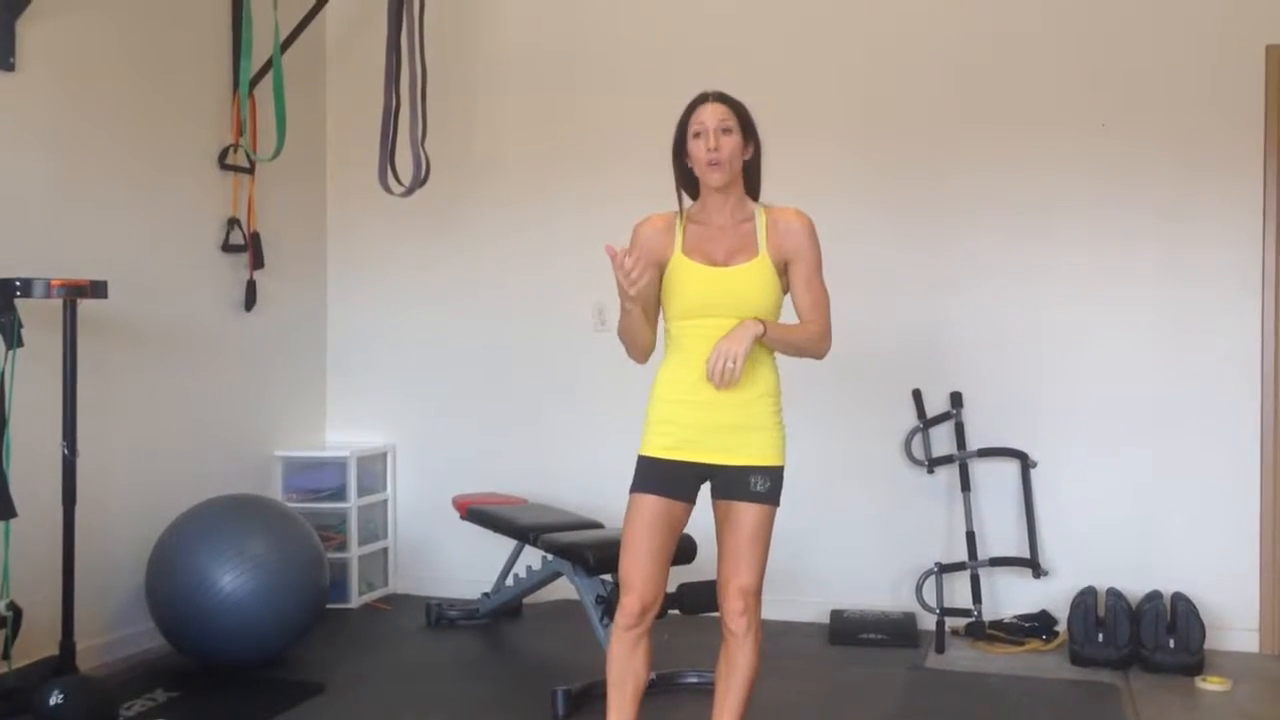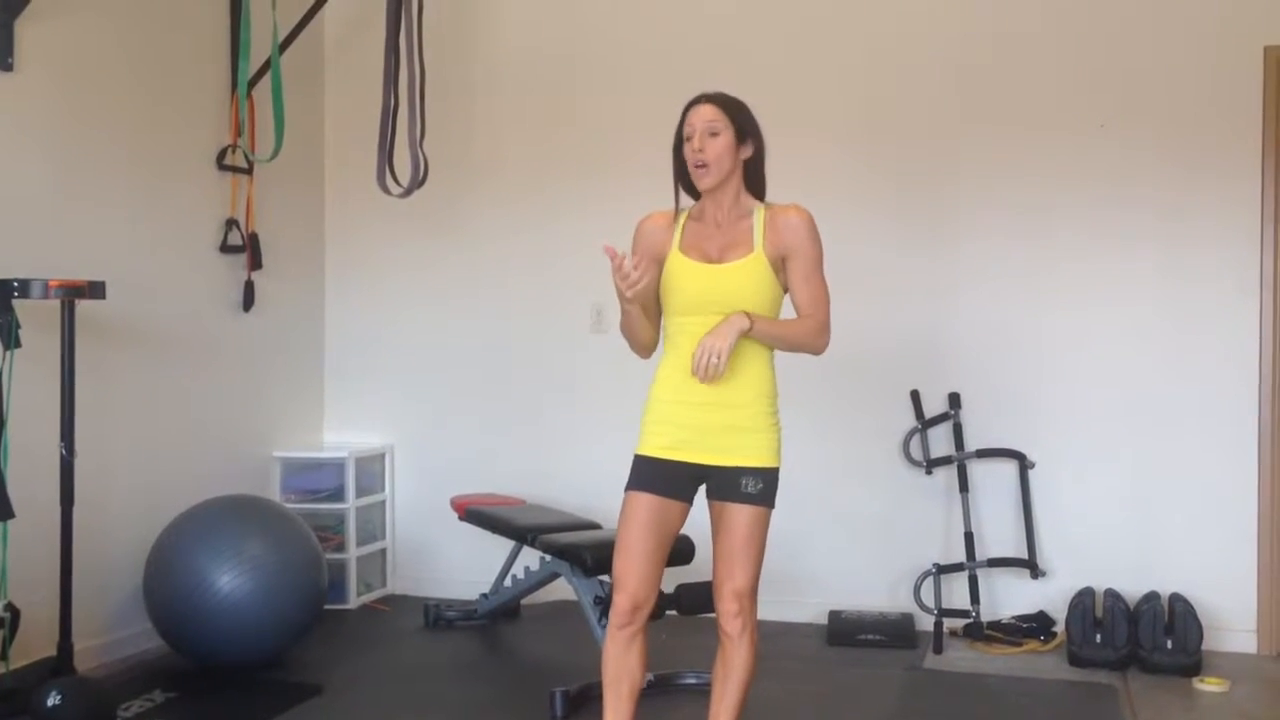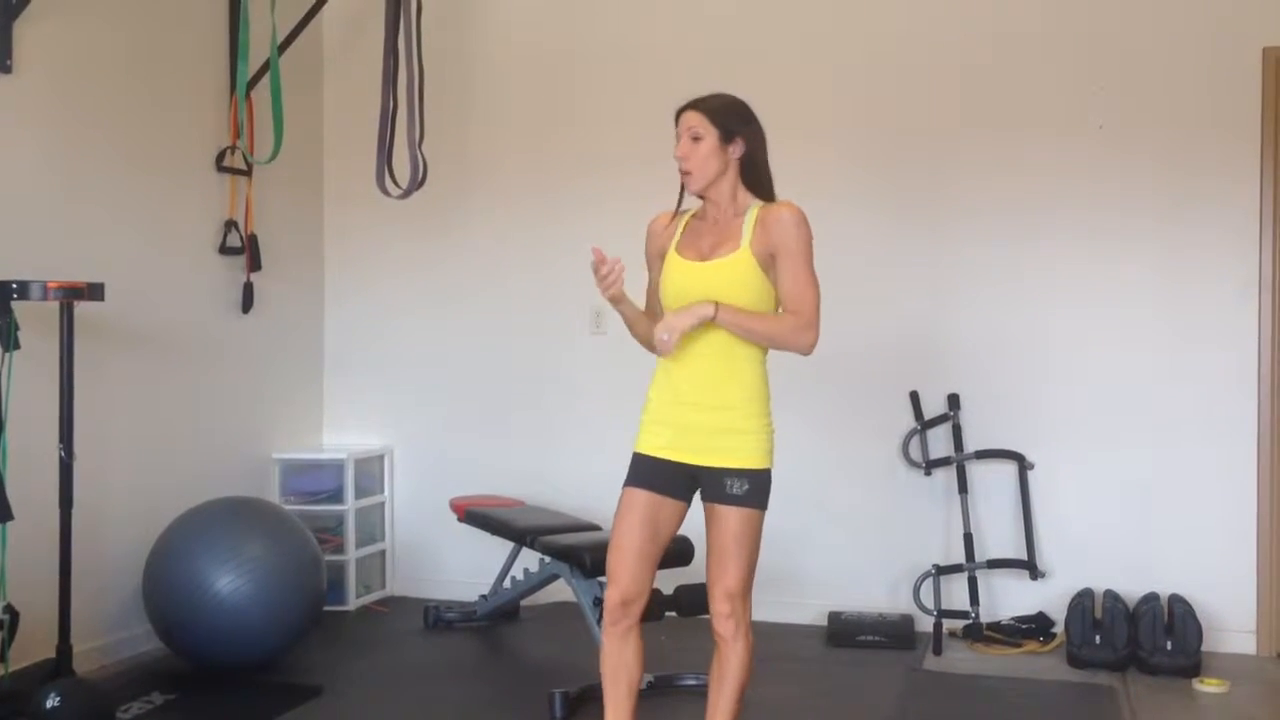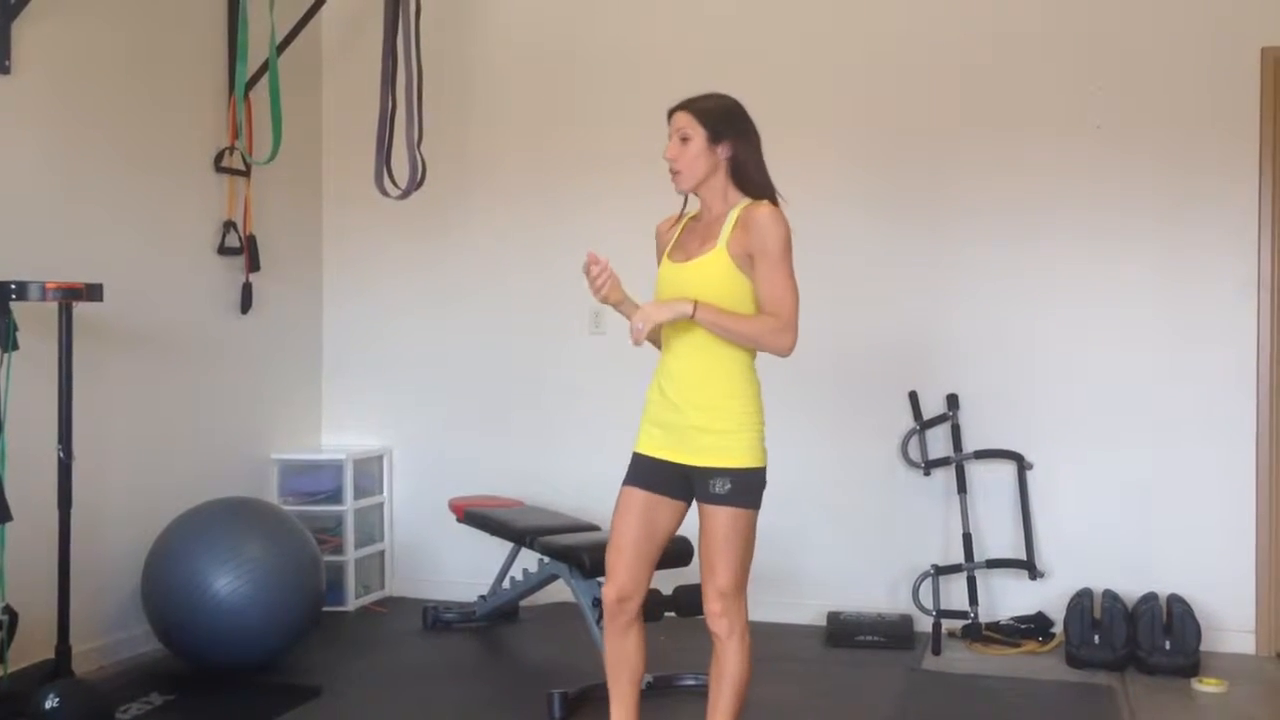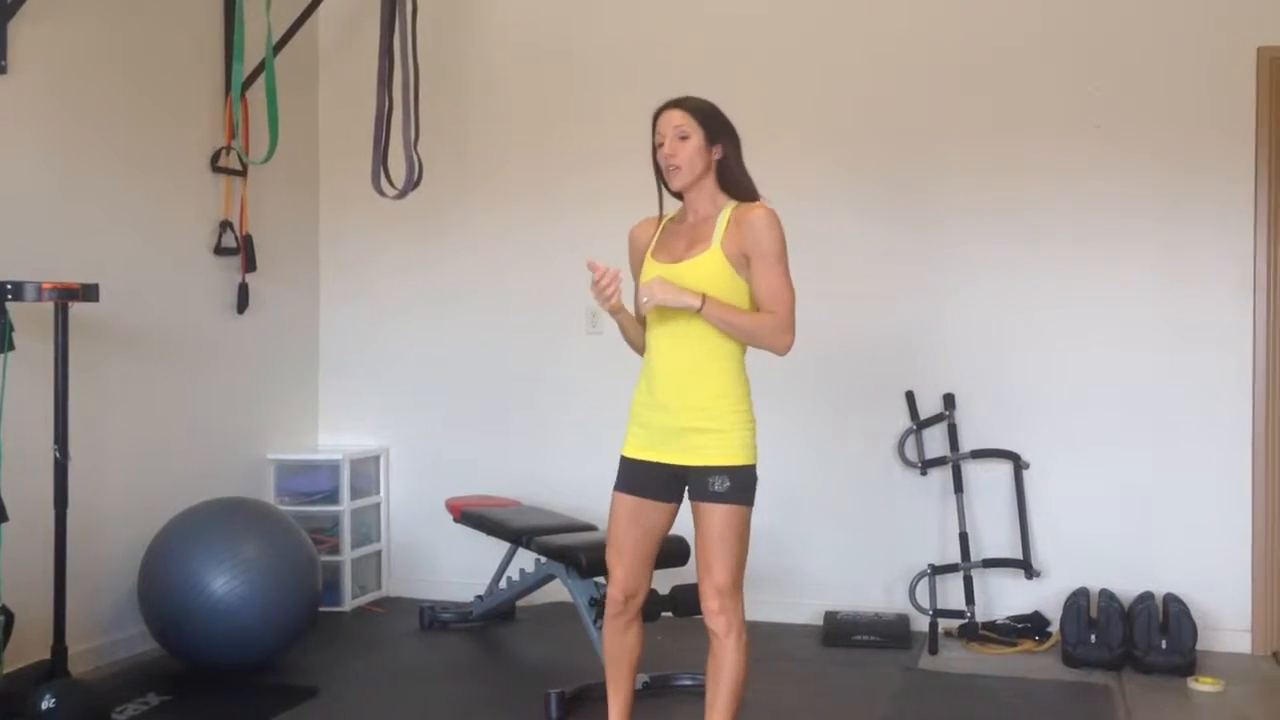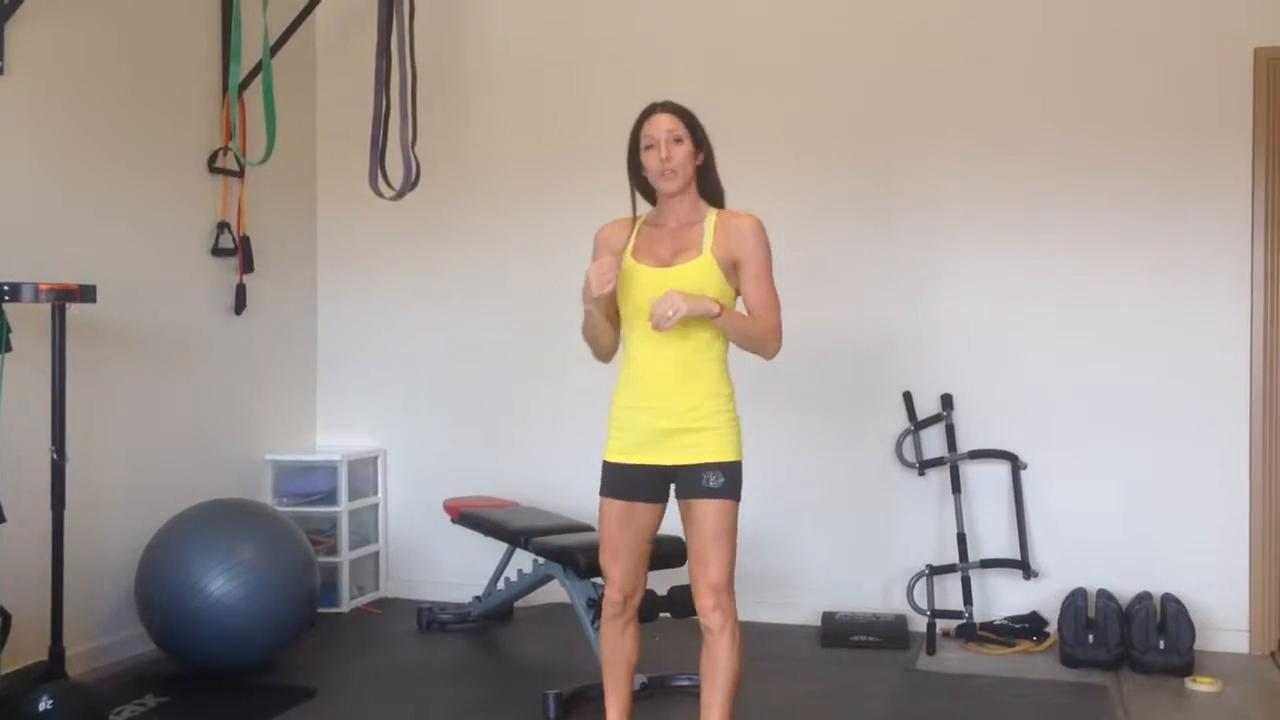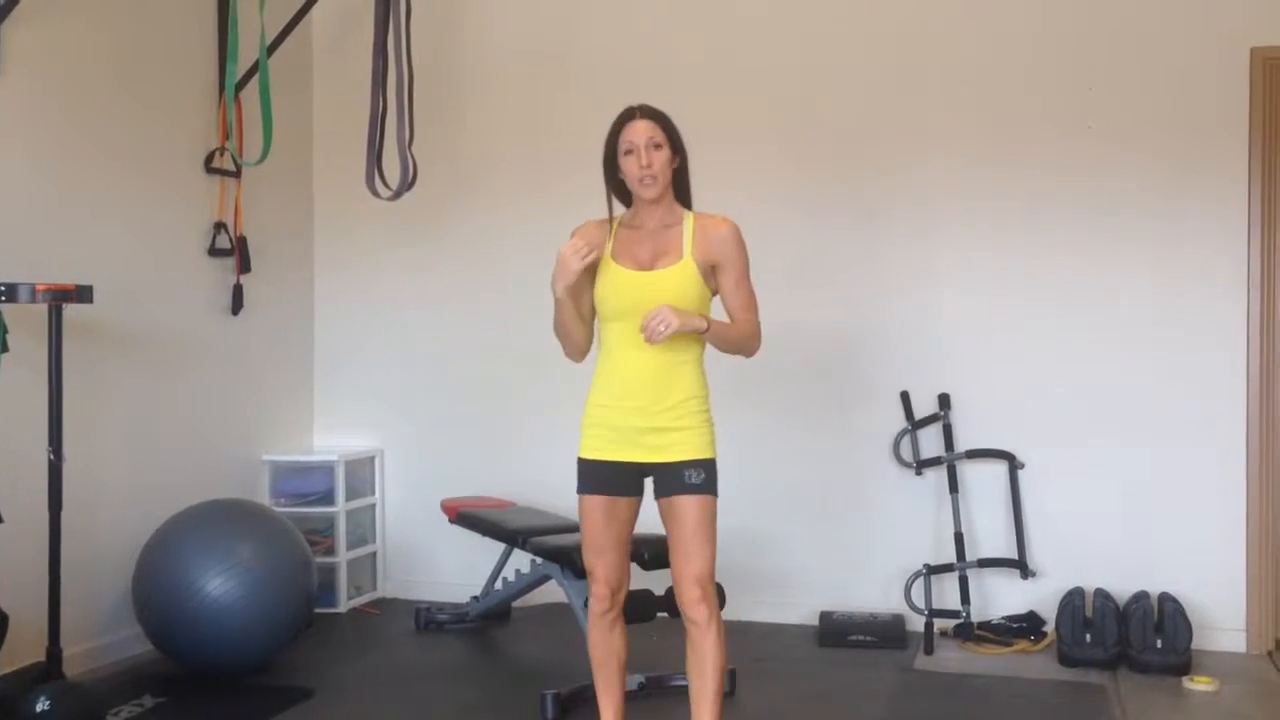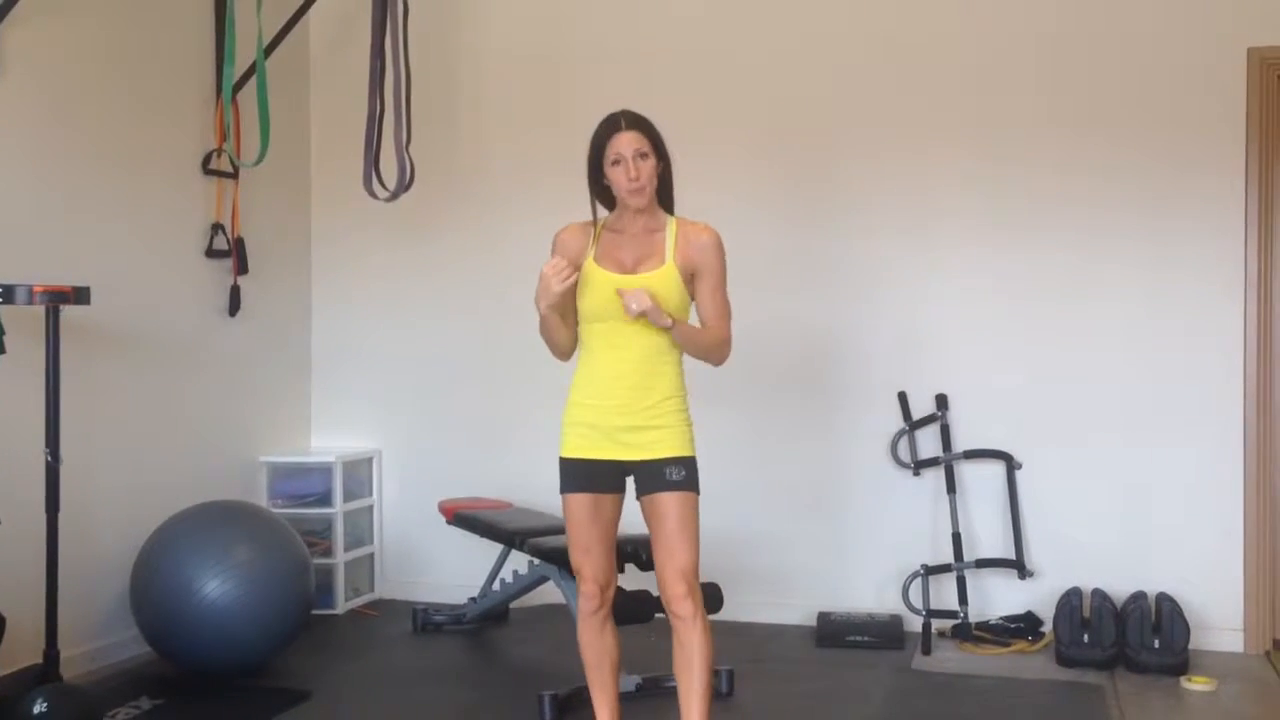
dt=0.2s
person 1, frame 1
left shoulder: (788, 229)
right shoulder: (655, 234)
left elbow: (819, 338)
right elbow: (639, 349)
left wrist: (755, 326)
right wrist: (630, 299)
left hip: (751, 440)
right hip: (671, 436)
left knee: (740, 609)
right knee: (635, 605)
person 1, frame 2
left shoulder: (788, 225)
right shoulder: (657, 229)
left elbow: (816, 334)
right elbow: (643, 344)
left wrist: (742, 321)
right wrist: (628, 300)
left hip: (746, 441)
right hip: (667, 436)
left knee: (735, 610)
right knee: (627, 604)
person 1, frame 3
left shoulder: (779, 222)
right shoulder: (665, 228)
left elbow: (803, 333)
left wrist: (709, 310)
right wrist: (619, 301)
left hip: (737, 441)
right hip: (665, 436)
left knee: (728, 611)
right knee: (621, 599)
person 1, frame 4
left shoulder: (760, 221)
right shoulder: (670, 230)
left elbow: (781, 335)
left wrist: (686, 308)
right wrist: (621, 301)
left hip: (728, 440)
right hip: (661, 436)
left knee: (723, 610)
right knee: (618, 596)
person 1, frame 5
left shoulder: (753, 222)
right shoulder: (646, 234)
left elbow: (780, 334)
left wrist: (692, 297)
right wrist: (617, 309)
left hip: (718, 439)
right hip: (649, 437)
left knee: (719, 607)
right knee: (621, 595)
person 1, frame 6
left shoulder: (737, 231)
right shoulder: (616, 237)
left elbow: (769, 339)
right elbow: (604, 349)
left wrist: (708, 307)
right wrist: (594, 304)
left hip: (705, 437)
right hip: (631, 437)
left knee: (713, 604)
right knee: (619, 596)
person 1, frame 7
left shoulder: (715, 235)
right shoulder: (592, 238)
left elbow: (749, 338)
right elbow: (575, 347)
left wrist: (695, 322)
right wrist: (562, 289)
left hip: (682, 437)
right hip: (607, 436)
left knee: (696, 598)
right knee: (604, 593)
person 1, frame 8
left shoulder: (697, 241)
right shoulder: (574, 241)
left elbow: (718, 347)
right elbow: (562, 347)
left wrist: (664, 317)
right wrist: (546, 305)
left hip: (663, 436)
right hip: (588, 434)
left knee: (682, 596)
right knee: (593, 592)
